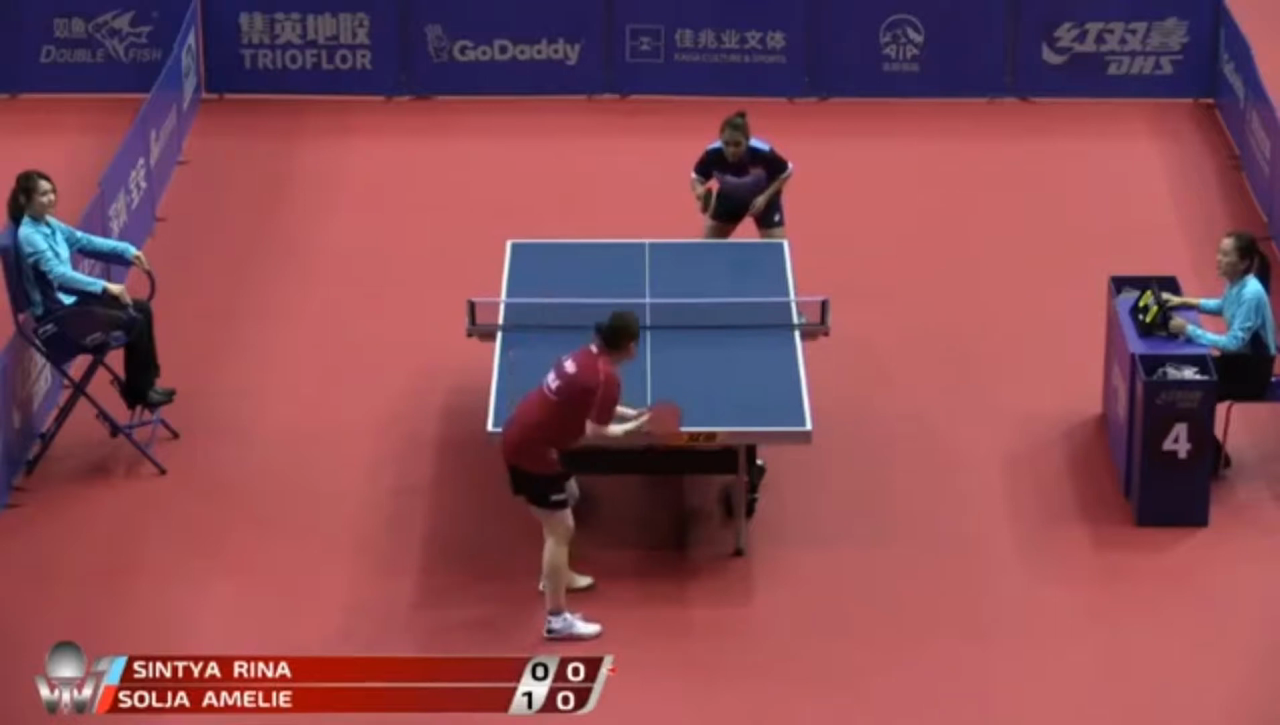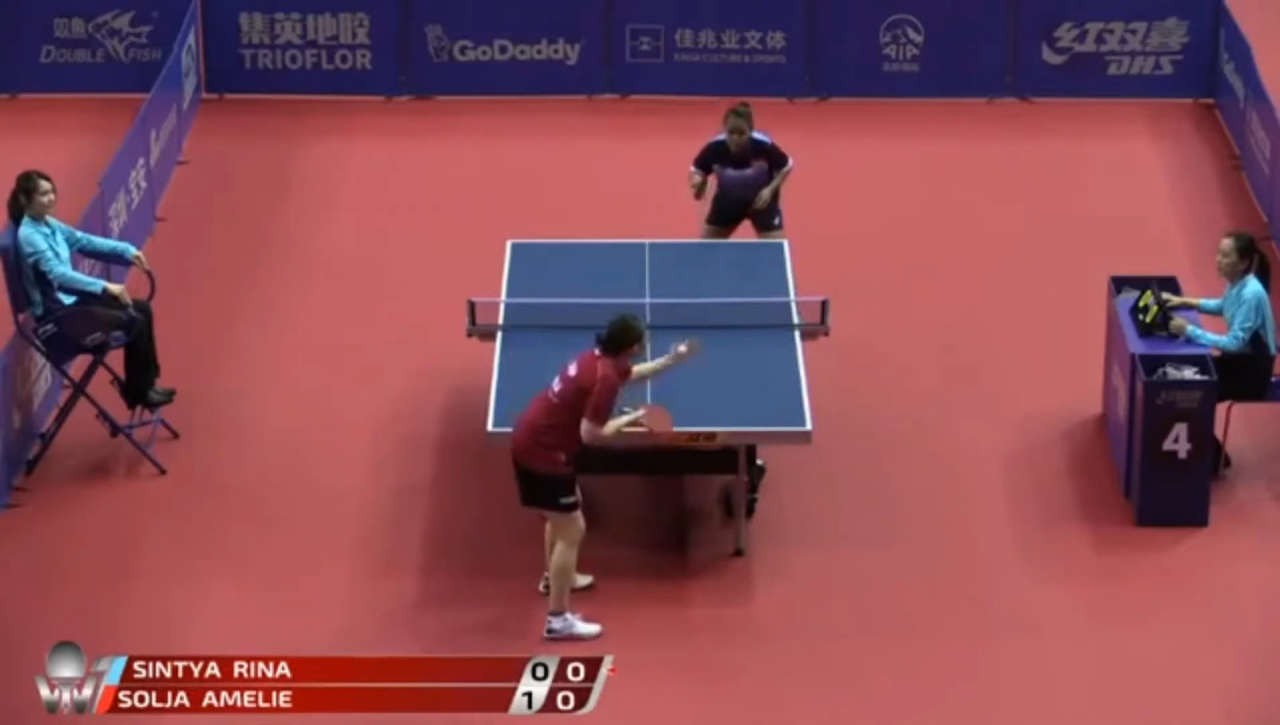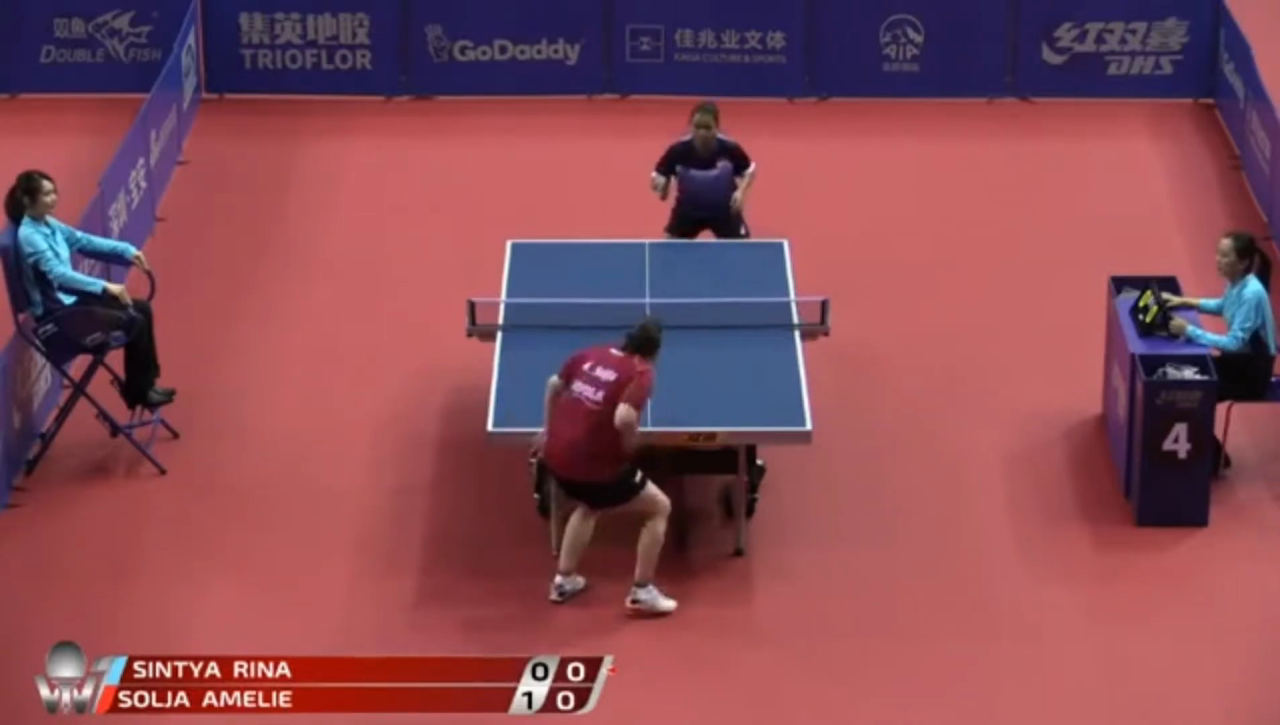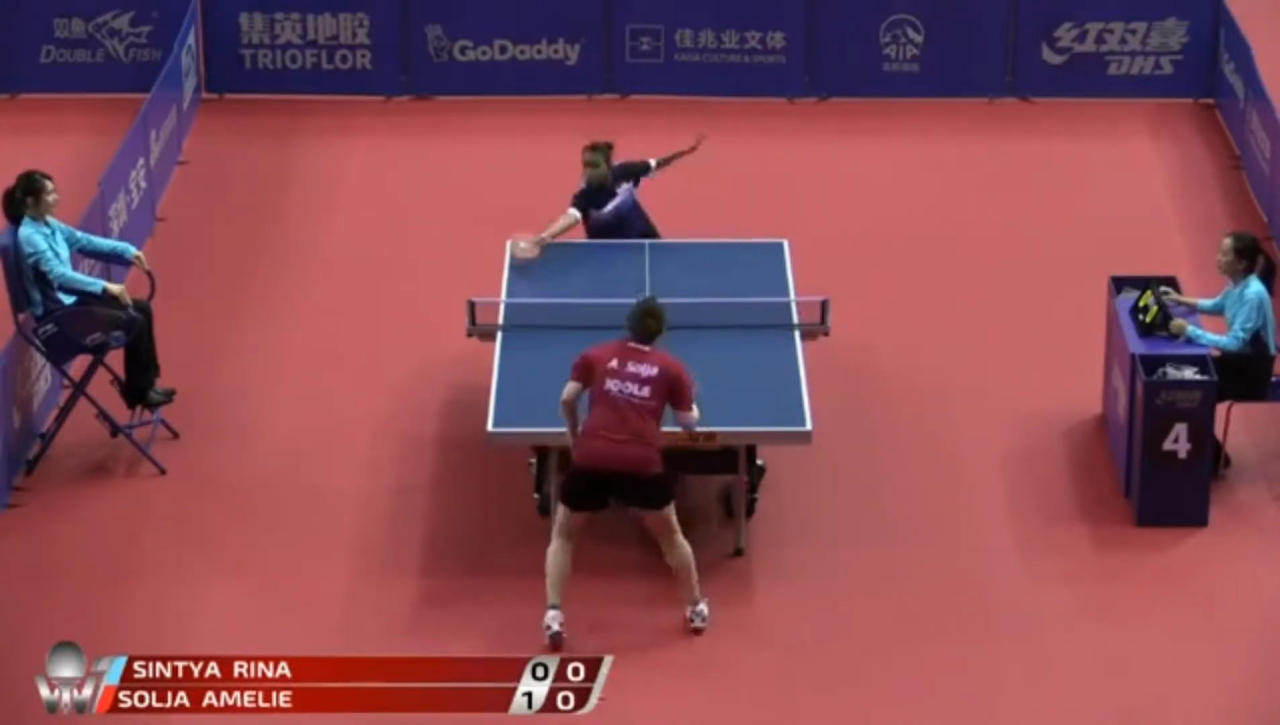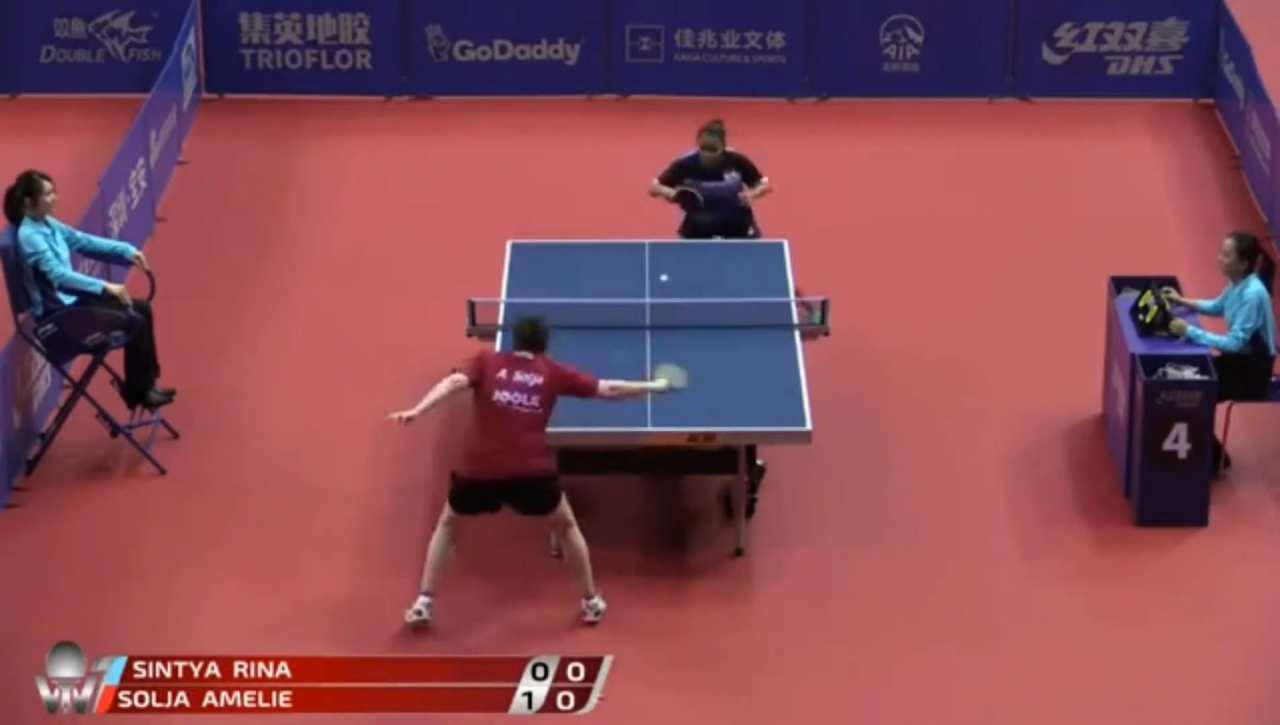
dt=0.7s
person 1, frame 1
left shoulder: (587, 356)
right shoulder: (607, 377)
right elbow: (595, 433)
left wrist: (629, 414)
right wrist: (634, 425)
left hip: (522, 435)
right hip: (531, 450)
left knee: (568, 497)
right knee: (560, 529)
left ankle: (555, 575)
right ankle: (557, 619)
person 1, frame 2
left shoulder: (596, 358)
right shoulder: (603, 378)
left elbow: (630, 373)
right elbow: (592, 435)
left wrist: (671, 359)
right wrist: (630, 419)
left hip: (532, 439)
right hip: (541, 451)
left knee: (560, 514)
right knee: (572, 531)
left ankle: (555, 576)
right ankle: (558, 620)
person 1, frame 3
left shoulder: (588, 355)
right shoulder: (640, 373)
left elbow: (554, 385)
right elbow: (624, 420)
left wrist: (546, 431)
right wrist: (628, 447)
left hip: (558, 456)
right hip: (596, 463)
left knee: (588, 509)
right knee: (660, 509)
left ankle: (564, 580)
right ankle: (641, 590)
person 1, frame 4
left shoulder: (596, 355)
right shoulder: (671, 367)
left elbow: (568, 397)
right elbow: (688, 421)
left wrist: (574, 432)
right wrist: (693, 408)
left hip: (591, 459)
right hip: (642, 464)
left knee: (562, 535)
right knee: (669, 535)
left ankle: (554, 617)
right ankle: (696, 608)
person 1, frame 5
left shoulder: (486, 360)
right shoulder: (555, 372)
left elbow: (454, 382)
right elbow: (607, 389)
left wrist: (416, 411)
right wrist: (653, 387)
left hip: (478, 469)
right hip: (531, 471)
left knee: (446, 525)
right knee: (567, 527)
left ankle: (424, 602)
right ankle: (591, 602)
person 2, frame 1
left shoulder: (48, 223)
right shoulder: (28, 235)
left elbow: (85, 240)
right elbow: (58, 274)
left wrist: (126, 250)
right wrist: (104, 286)
left hip: (72, 296)
right hip: (56, 310)
left knee: (142, 309)
right knee: (134, 322)
left ankle: (145, 382)
right ankle: (138, 391)
person 2, frame 2
left shoulder: (48, 223)
right shoulder: (28, 236)
left elbow: (85, 241)
right elbow: (58, 273)
left wrist: (126, 250)
right wrist: (104, 286)
left hip: (71, 296)
right hip: (56, 310)
left knee: (142, 310)
right knee: (134, 322)
left ankle: (146, 382)
right ankle: (138, 392)
person 2, frame 3
left shoulder: (48, 223)
right shoulder: (29, 236)
left elbow: (84, 240)
right elbow: (58, 274)
left wrist: (126, 250)
right wrist: (104, 286)
left hip: (72, 296)
right hip: (56, 310)
left knee: (142, 309)
right knee: (134, 323)
left ankle: (145, 383)
right ankle: (138, 392)
person 2, frame 4
left shoulder: (48, 223)
right shoulder: (29, 236)
left elbow: (84, 241)
right elbow: (58, 274)
left wrist: (126, 250)
right wrist: (105, 286)
left hip: (72, 296)
right hip: (57, 310)
left knee: (142, 309)
right knee: (134, 322)
left ankle: (146, 382)
right ankle: (139, 392)
person 2, frame 5
left shoulder: (47, 223)
right shoulder: (29, 236)
left elbow: (84, 240)
right elbow: (58, 274)
left wrist: (126, 250)
right wrist: (105, 287)
left hip: (72, 296)
right hip: (57, 311)
left knee: (142, 309)
right knee: (134, 323)
left ankle: (146, 383)
right ankle: (138, 392)
person 3, frame 1
left shoulder: (1251, 294)
right shoulder: (1236, 283)
left elbow: (1233, 343)
right elbow: (1222, 306)
left wrist: (1189, 330)
right wrist: (1185, 301)
left hip: (1254, 369)
right hip: (1239, 357)
left ankle: (1215, 456)
person 3, frame 2
left shoulder: (1251, 294)
right shoulder: (1237, 284)
left elbow: (1233, 343)
right elbow: (1222, 306)
left wrist: (1189, 330)
right wrist: (1184, 301)
left hip: (1254, 369)
right hip: (1240, 358)
left ankle: (1215, 456)
person 3, frame 3
left shoulder: (1251, 294)
right shoulder: (1237, 284)
left elbow: (1234, 343)
right elbow: (1222, 306)
left wrist: (1189, 331)
right wrist: (1183, 301)
left hip: (1254, 370)
right hip: (1240, 358)
left ankle: (1214, 456)
person 3, frame 4
left shoulder: (1253, 295)
right shoulder: (1237, 284)
left elbow: (1234, 343)
right elbow: (1217, 306)
left wrist: (1189, 331)
right wrist: (1181, 300)
left hip: (1254, 370)
right hip: (1240, 358)
left ankle: (1214, 456)
person 3, frame 5
left shoulder: (1253, 294)
right shoulder: (1237, 284)
left elbow: (1234, 343)
right elbow: (1217, 307)
left wrist: (1189, 331)
right wrist: (1182, 301)
left hip: (1254, 370)
right hip: (1240, 358)
left ankle: (1215, 456)
